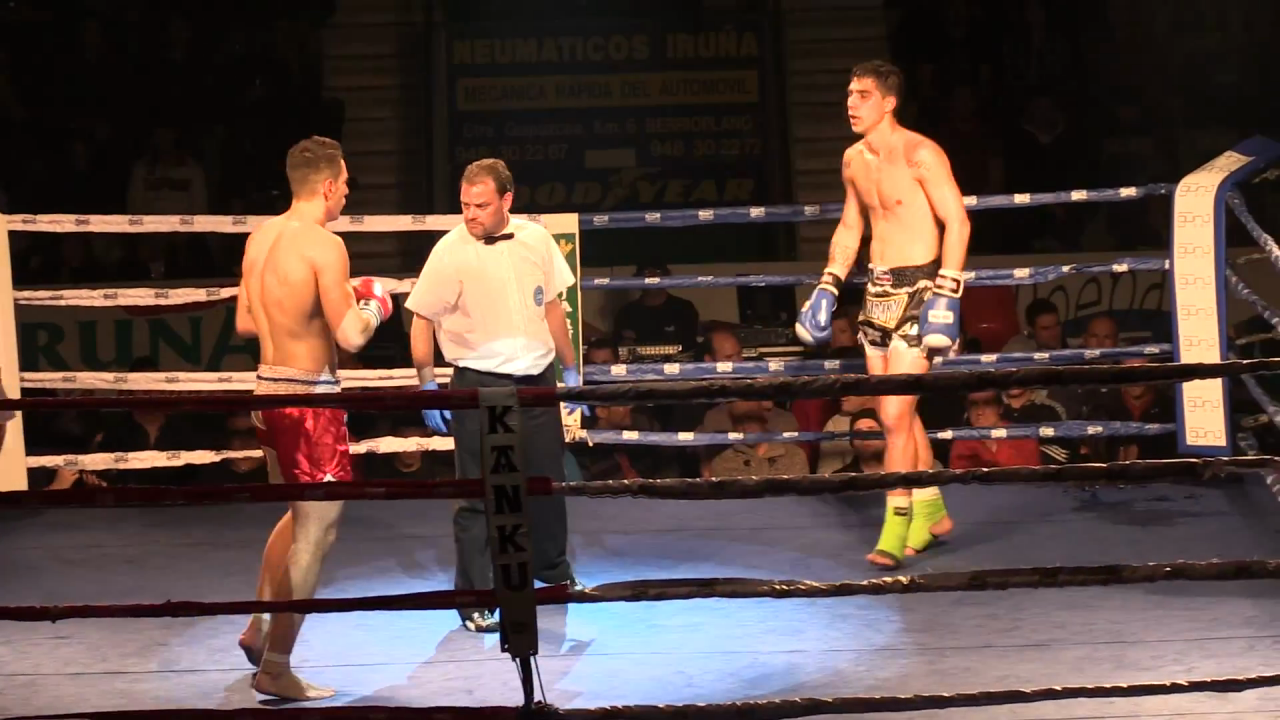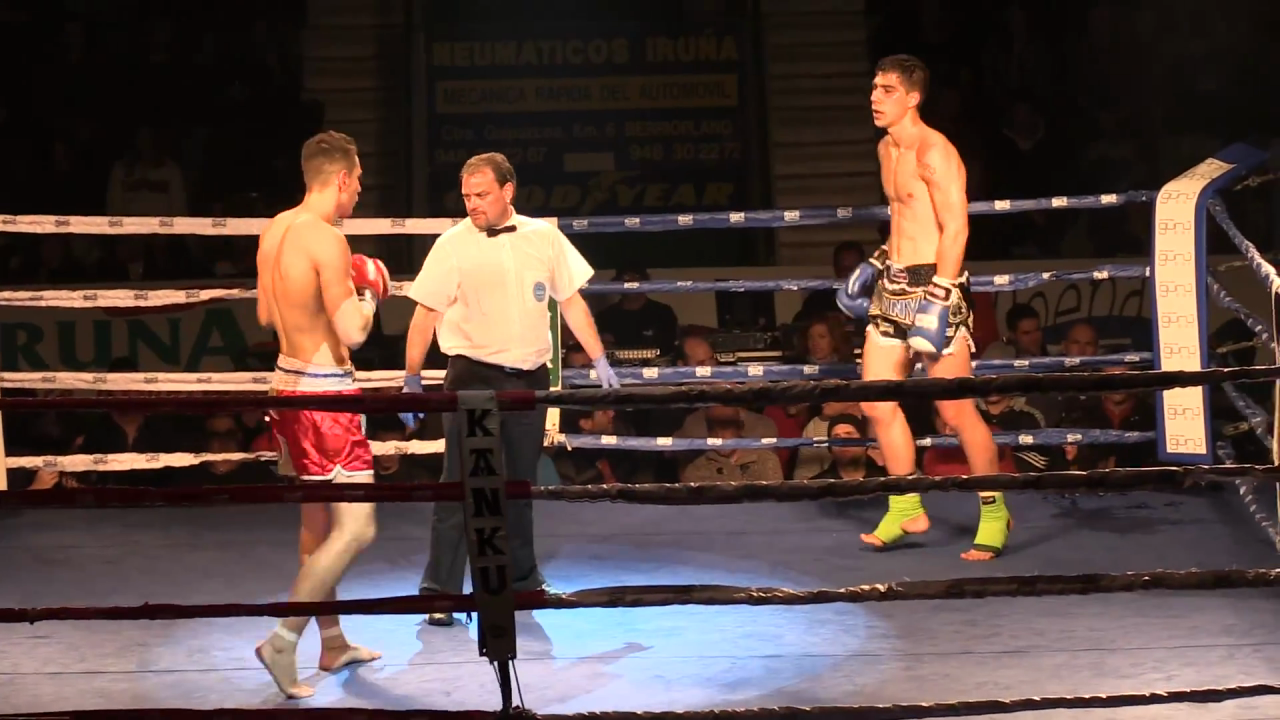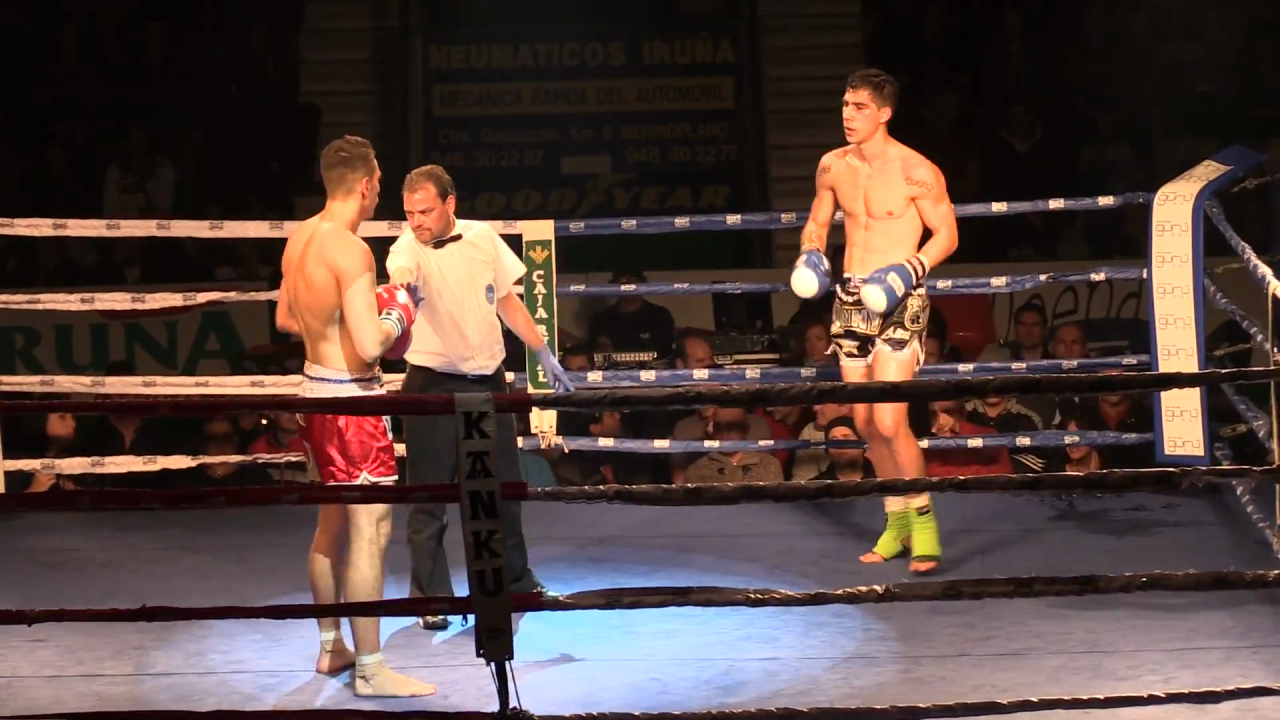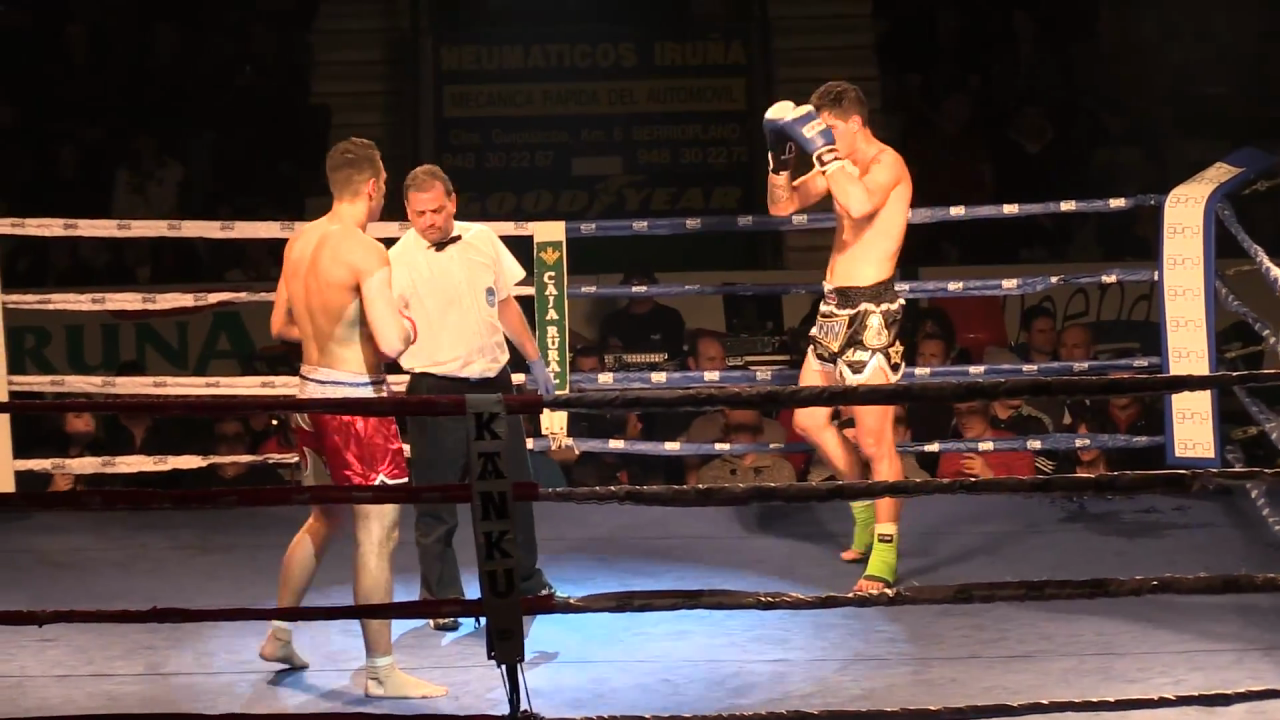
dt=0.5s
person 1, frame 1
left shoulder: (260, 238)
right shoulder: (322, 245)
left elbow: (246, 324)
right elbow: (352, 337)
right wrist: (370, 304)
left hip: (270, 392)
right hip: (309, 400)
left knee: (298, 517)
right knee: (315, 536)
left ankle: (259, 626)
right ankle: (275, 667)
person 1, frame 2
left shoulder: (276, 231)
right shoulder: (325, 239)
right elbow: (352, 334)
right wrist: (367, 292)
left hip: (290, 385)
right hip: (322, 395)
left knee: (320, 521)
right knee: (357, 529)
left ankle: (333, 642)
right ankle: (282, 639)
person 1, frame 3
left shoulder: (299, 237)
right shoulder: (351, 251)
left elbow: (285, 318)
right elbow: (368, 349)
right wrist: (396, 316)
left hip: (315, 393)
right hip: (348, 401)
left knee: (333, 526)
right knee: (368, 534)
left ankle: (333, 646)
right ankle: (370, 670)
person 1, frame 4
left shoulder: (299, 242)
right shoulder: (366, 252)
left elbow: (280, 327)
right elbow: (391, 345)
right wrist: (405, 323)
left hip: (313, 395)
right hip: (356, 404)
left knee: (321, 519)
right knee: (377, 538)
left ankle: (279, 636)
right ankle: (382, 672)
person 2, frame 1
left shoulder: (919, 153)
right shoulder: (853, 158)
left elbow: (957, 223)
left wrist: (946, 295)
right wrist: (828, 285)
left hip: (917, 292)
right hip: (878, 291)
left knee: (894, 412)
right knee: (891, 413)
left ankle: (903, 525)
right ankle: (931, 515)
person 2, frame 2
left shoulder: (934, 151)
right shoulder: (887, 147)
left elbow: (956, 229)
left wrist: (938, 301)
right wrist: (876, 264)
left hip: (933, 291)
right hip: (892, 288)
left knee: (956, 412)
right knee: (875, 402)
left ankle: (994, 514)
right ankle: (906, 507)
person 2, frame 3
left shoulder: (917, 170)
right shoulder: (831, 165)
left elbow: (948, 237)
right elbow: (817, 225)
left wrist: (907, 270)
right wrist: (810, 256)
left hip: (896, 303)
right hip: (850, 301)
left knee: (889, 422)
right knee: (868, 423)
left ankle: (923, 524)
right ankle: (899, 524)
person 2, frame 4
left shoulder: (887, 164)
right shoulder: (840, 162)
left elbow: (857, 208)
right elbow: (782, 206)
left wrist: (823, 150)
right wrist: (782, 151)
left hip: (869, 312)
right hip: (834, 309)
left knee: (874, 439)
right knee: (807, 419)
left ankle: (884, 555)
right ankle: (869, 505)
person 3, frame 1
left shoulder: (537, 239)
right shoulder: (450, 252)
right elbow: (423, 322)
left wrist: (570, 367)
right wrist: (427, 384)
left hip: (536, 380)
right hip: (479, 385)
left knee: (546, 480)
right knee: (477, 494)
left ankle: (553, 570)
right ankle: (474, 597)
person 3, frame 2
left shoulder: (545, 237)
right shoulder: (452, 244)
left elbow: (571, 302)
right elbow: (426, 314)
left wrist: (600, 362)
right wrist: (412, 379)
left hip: (530, 377)
right hip: (473, 376)
left knee: (520, 484)
right knee: (461, 484)
left ankle: (522, 578)
right ankle: (440, 590)
person 3, frame 3
left shoulder: (483, 237)
right shoulder: (406, 251)
left elbow: (507, 300)
right elbow: (401, 284)
left wrist: (544, 353)
left hip: (489, 380)
right hip: (432, 385)
left knee: (503, 485)
left ankle: (515, 579)
right ankle: (431, 595)
person 3, frame 4
left shoulder: (483, 240)
right shoulder: (400, 260)
left elbow: (506, 305)
left wrist: (535, 361)
left hip: (494, 383)
right hip: (437, 392)
right knee: (437, 500)
left ankle: (525, 581)
right ankle: (441, 596)
